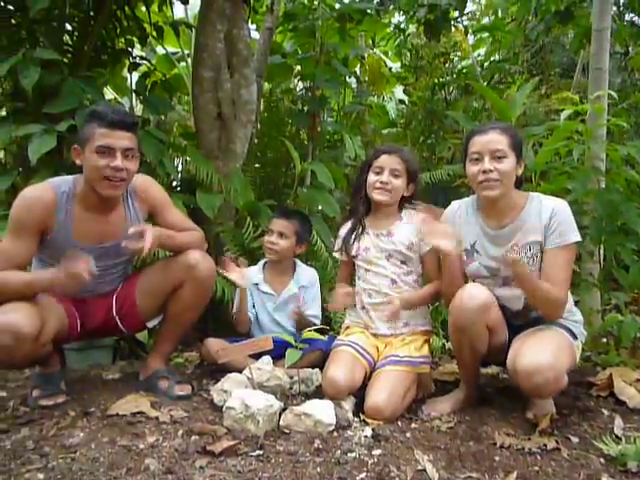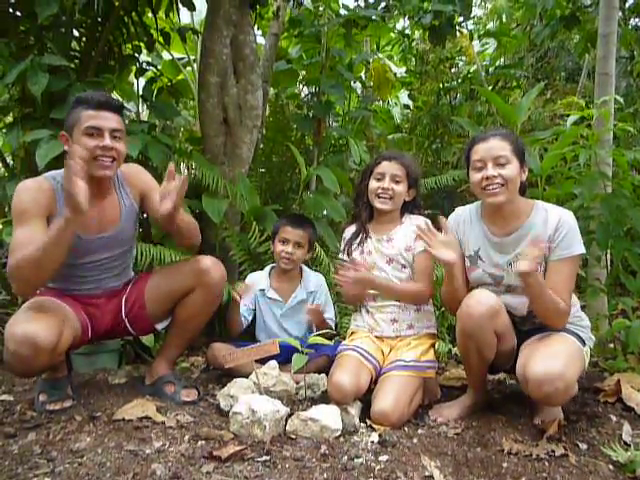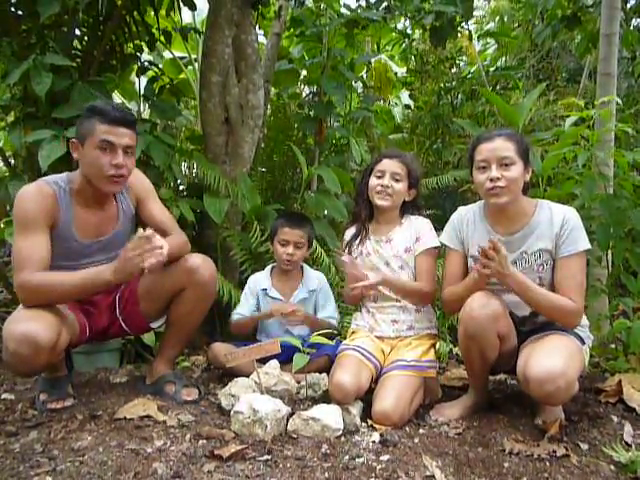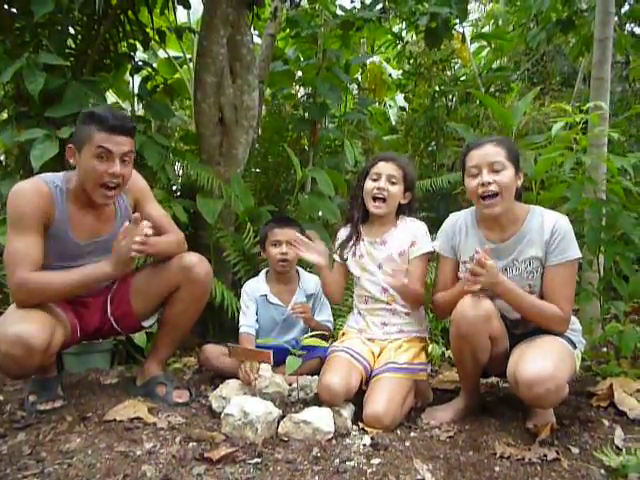
dt=1s
person 1, frame 1
left shoulder: (143, 190)
right shoulder: (40, 200)
left elbow: (199, 241)
left wrist: (161, 236)
right wrist: (54, 277)
left hip: (120, 300)
right hip: (57, 305)
left knee: (200, 265)
left ankle: (155, 366)
right ankle: (49, 363)
person 1, frame 2
left shoulder: (133, 177)
right shoulder: (36, 192)
left elbow: (193, 241)
left wrist: (172, 214)
right wrist: (72, 216)
left hip: (125, 299)
right hip: (65, 303)
left knee: (210, 271)
right knee: (27, 344)
left ankle: (160, 370)
right ankle: (57, 370)
person 1, frame 3
left shoulder: (134, 183)
right shoulder: (37, 197)
left elbow: (181, 243)
right elbow: (27, 288)
left wrist: (160, 249)
right wrist: (111, 272)
left hip: (122, 300)
right hip: (63, 306)
left knee: (201, 269)
right knee: (25, 342)
left ankle: (160, 370)
right ankle: (56, 371)
person 1, frame 4
left shoulder: (132, 185)
right shoulder: (32, 194)
left elbow: (178, 241)
left wrist: (147, 245)
right wrist: (111, 267)
left hip: (113, 300)
right hip: (55, 306)
left knee: (196, 268)
left ankle: (152, 370)
right ankle: (46, 373)
person 2, frame 1
left shoulder: (553, 212)
right shoulder: (457, 214)
left elbow: (555, 307)
right elbow: (452, 300)
left wrist: (517, 268)
right wrist: (450, 257)
left hip: (549, 324)
right hip: (488, 329)
left knee: (534, 371)
right knee: (473, 299)
left ankle: (541, 390)
right ankle: (468, 389)
person 2, frame 2
left shoulder: (558, 221)
right shoulder: (460, 221)
left elbow: (557, 317)
right elbow: (453, 306)
left wrist: (529, 277)
right wrist: (452, 266)
left hip: (554, 330)
right hip: (493, 335)
left knee: (546, 381)
right knee: (478, 304)
left ankle: (548, 398)
right ankle: (475, 394)
person 2, frame 3
left shoulder: (562, 220)
right shoulder: (463, 220)
left elbow: (572, 314)
right elbow: (449, 302)
left wrist: (508, 274)
right wrist: (480, 276)
left hip: (553, 329)
right hip: (491, 336)
left knee: (546, 379)
right knee: (479, 306)
left ankle: (550, 398)
right ankle: (476, 393)
person 2, frame 4
left shoulder: (553, 227)
right shoulder: (455, 226)
left elbow: (559, 320)
right elbow: (440, 306)
left wrist: (498, 283)
right wrist: (466, 287)
left hip: (546, 335)
right hip: (485, 340)
left knee: (536, 382)
right knee: (472, 307)
left ankle: (542, 400)
right ankle: (468, 397)
person 3, frame 1
left shoulder: (418, 223)
right shoulder: (351, 229)
left elbow: (437, 284)
right elbow: (343, 282)
left wrist: (404, 301)
right wrist: (341, 295)
left hip: (407, 331)
right hip: (362, 326)
left knee: (379, 408)
right knee: (335, 385)
left ankle: (414, 378)
right ankle: (378, 373)
person 3, frame 2
left shoulder: (418, 227)
right shoulder: (353, 234)
left elbow: (424, 291)
right elbow: (353, 297)
left wrist: (374, 282)
right wrist: (354, 286)
left hip: (415, 333)
right hip: (367, 330)
left knee: (386, 414)
right knee: (342, 391)
left ankle: (420, 383)
right ankle: (396, 379)
person 3, frame 3
left shoulder: (420, 228)
right shoulder: (355, 234)
left elbow: (427, 294)
right elbow: (352, 297)
left wrist: (384, 280)
right wrist: (358, 287)
left hip: (414, 334)
right hip: (368, 330)
left knee: (386, 414)
right knee: (342, 391)
left ankle: (420, 384)
right ankle: (387, 377)
person 3, frame 4
left shoulder: (414, 231)
right shoulder: (348, 235)
left elbow: (418, 298)
right elbow: (336, 295)
left wrist: (405, 287)
right wrist: (323, 266)
left hip: (403, 335)
right hip: (359, 331)
left knee: (377, 417)
right knee: (331, 390)
left ankle: (411, 386)
right ankle: (381, 381)
person 4, frame 1
left shoulder: (309, 277)
right shoulder: (249, 275)
left elbow: (310, 329)
right elbow: (242, 328)
left wrist: (300, 320)
right wrist: (242, 290)
left hip: (297, 348)
left knee: (326, 344)
right knee: (210, 346)
person 4, frame 2
left shoulder: (316, 282)
right shoulder: (254, 281)
right elbow: (234, 331)
left wrist: (319, 320)
right wrist: (235, 303)
left hip: (304, 353)
left knee: (333, 350)
right knee: (215, 351)
person 4, frame 3
left shoulder: (317, 281)
right shoulder: (256, 281)
left elbow: (330, 329)
right elbow: (235, 327)
left wrist: (308, 319)
right wrist: (265, 314)
left hip: (306, 351)
left knee: (335, 349)
right knee: (216, 350)
person 4, frame 4
left shoulder: (313, 284)
right shoulder: (252, 288)
left elbow: (327, 333)
right elbow: (246, 331)
left wrist: (311, 322)
right wrist: (249, 360)
right knee: (208, 353)
right ankle: (282, 377)
